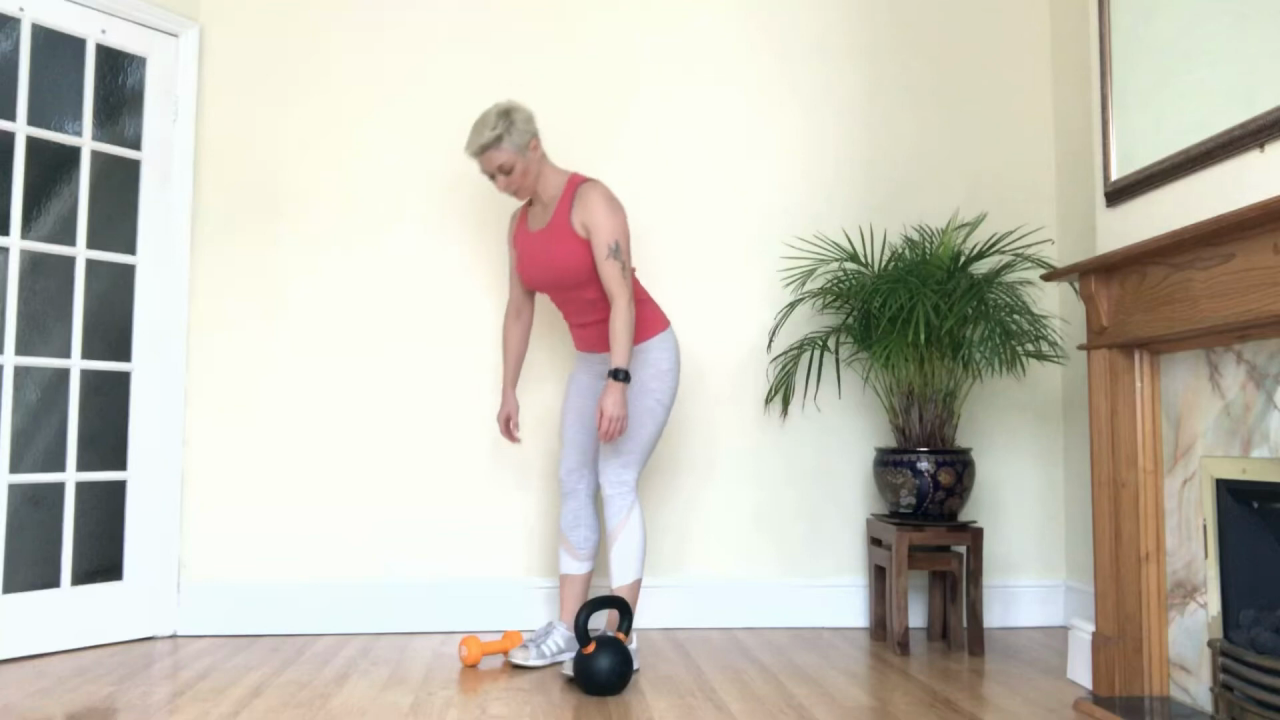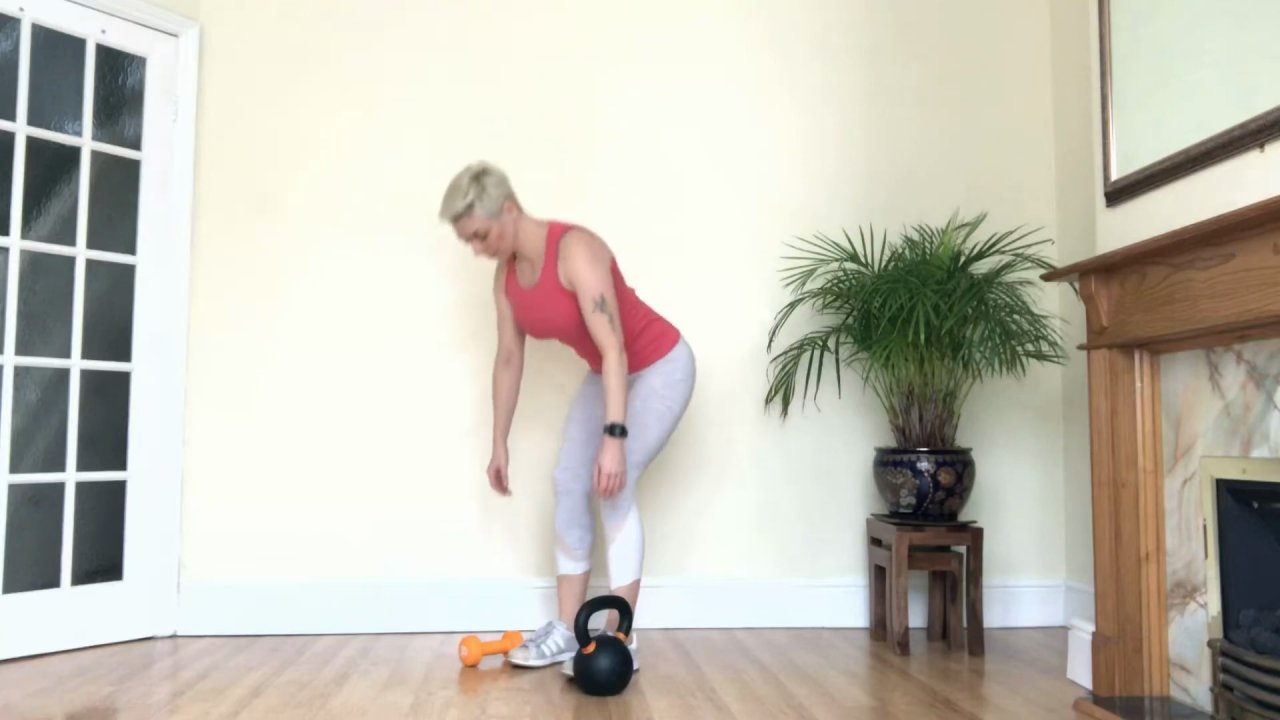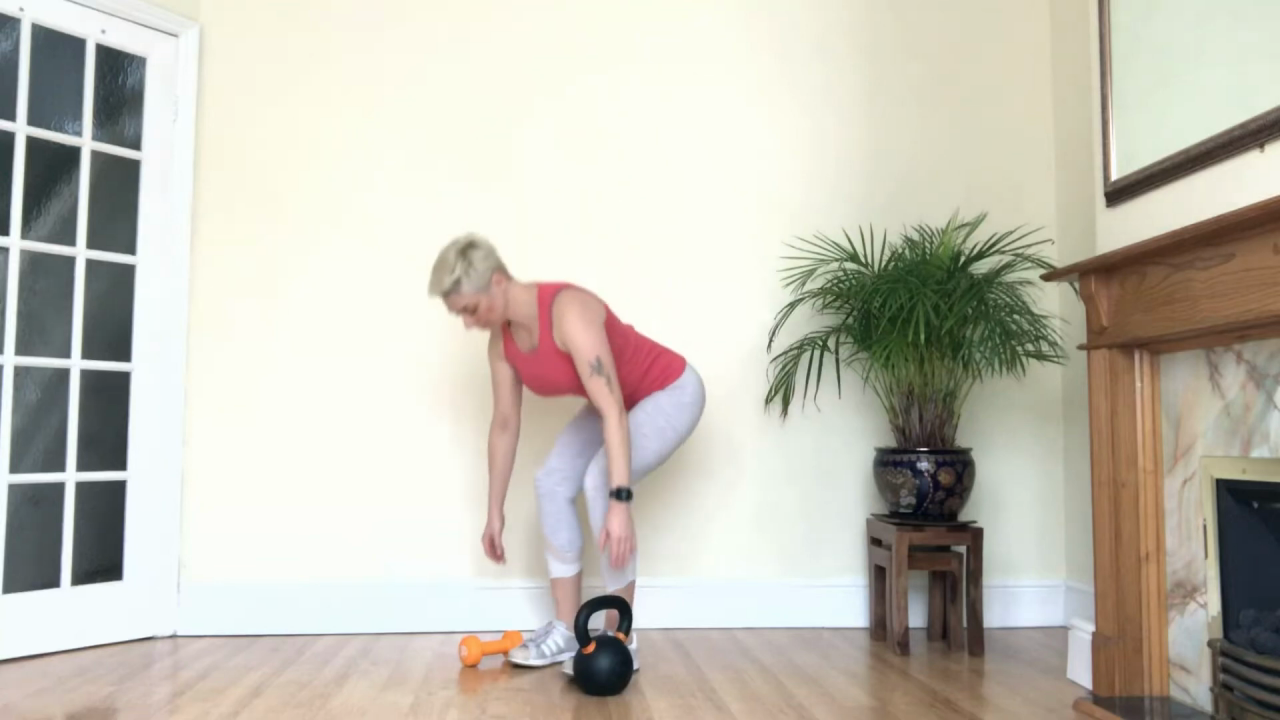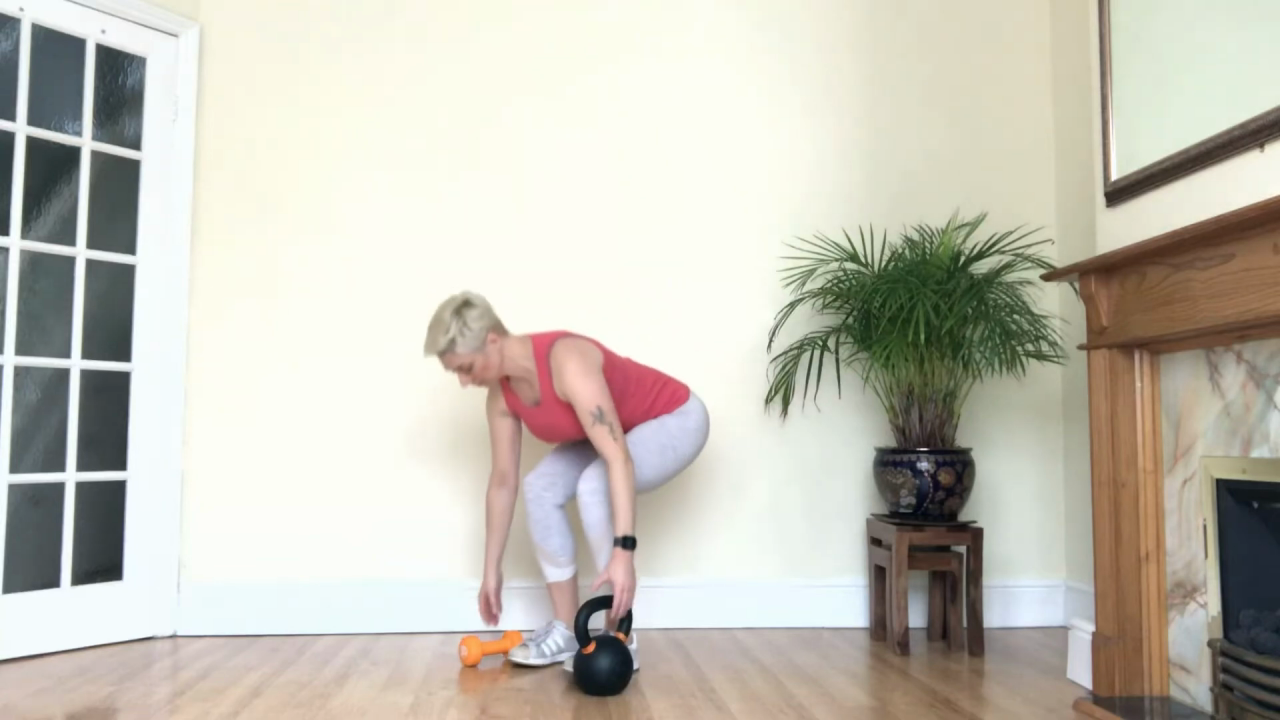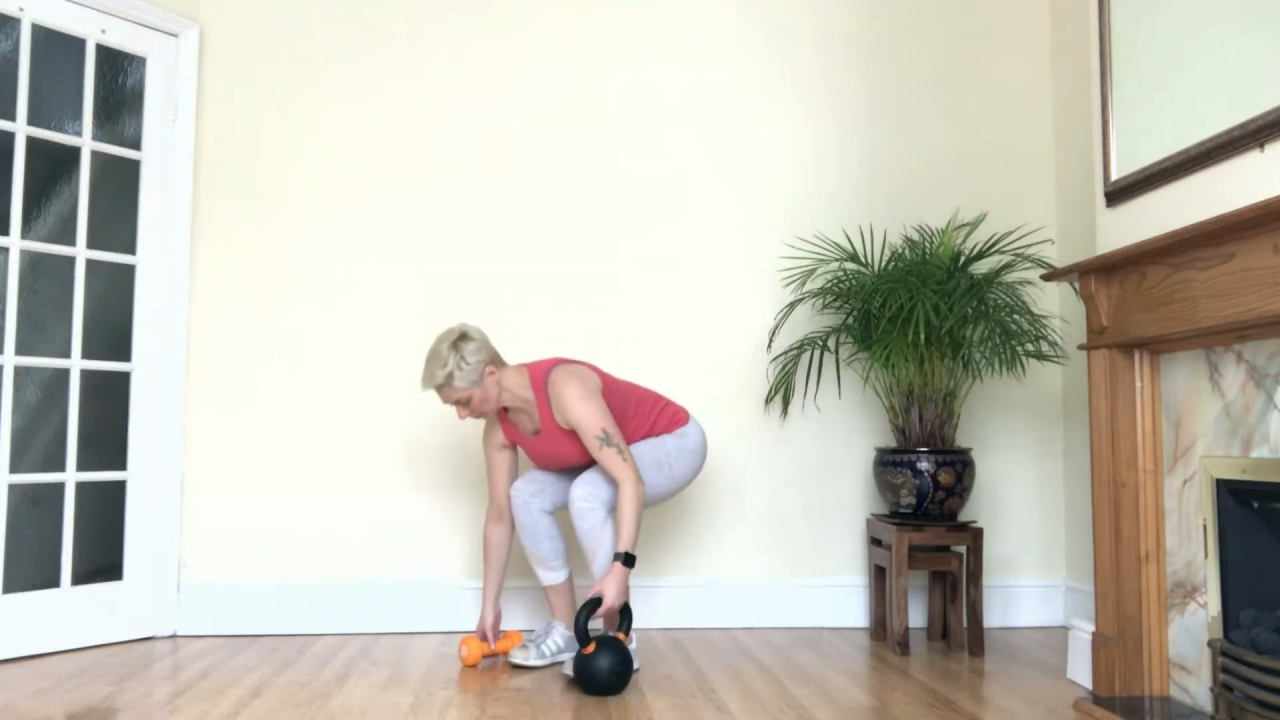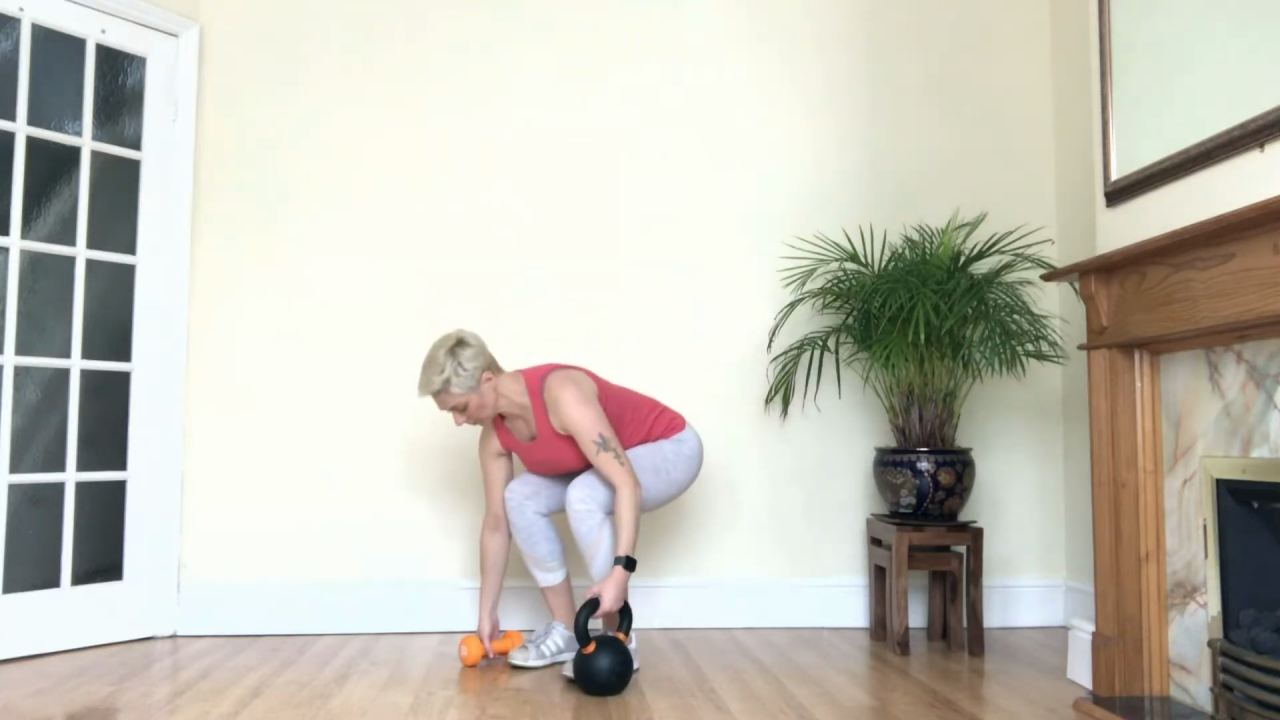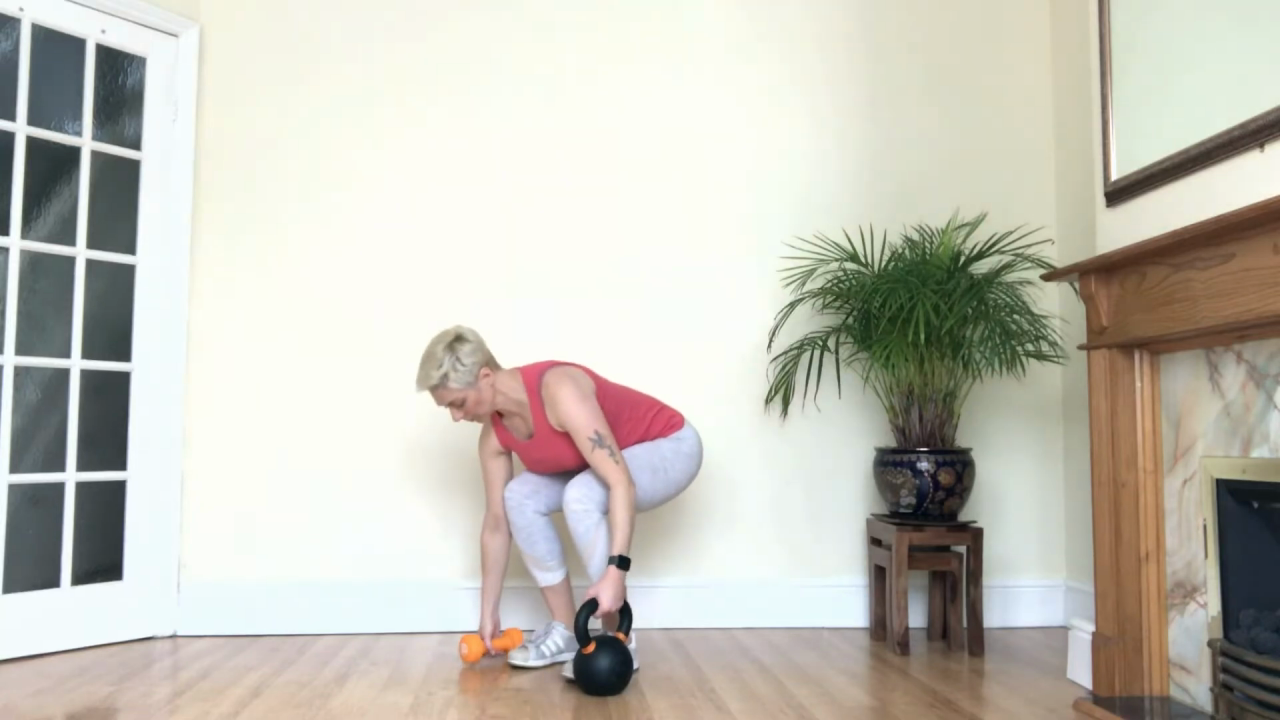
dt=0.3s
person 1, frame 1
left shoulder: (591, 200)
right shoulder: (520, 224)
left elbow: (623, 297)
right elbow: (519, 310)
left wrist: (617, 381)
right wrist: (508, 390)
left hip: (644, 352)
right hip: (591, 359)
left knee: (616, 481)
right knee: (574, 483)
left ankle: (621, 638)
right ankle: (569, 630)
person 1, frame 2
left shoulder: (576, 250)
right shoulder: (507, 275)
left elbow: (615, 348)
right elbow: (508, 360)
left wrist: (615, 438)
right wrist: (499, 444)
left hip: (659, 366)
right hip: (607, 375)
left knee: (613, 486)
right knee: (569, 482)
left ankle: (620, 639)
right ankle: (567, 630)
person 1, frame 3
left shoulder: (568, 311)
right shoulder: (502, 340)
left elbow: (613, 413)
right elbow: (504, 424)
left wrist: (620, 500)
right wrist: (495, 512)
left hip: (670, 393)
right hip: (622, 399)
left knee: (599, 481)
right knee: (551, 482)
left ankle: (620, 639)
right ankle: (567, 630)
person 1, frame 4
left shoulder: (566, 362)
right shoulder: (502, 394)
left elbow: (619, 460)
right elbow: (503, 481)
left wrist: (623, 551)
right wrist: (491, 570)
left hip: (675, 420)
right hip: (618, 428)
left knee: (594, 488)
right knee: (540, 488)
right ankle: (566, 630)
person 1, frame 5
left shoulder: (564, 388)
right shoulder: (499, 427)
left elbow: (630, 479)
right elbow: (499, 514)
left wrist: (620, 567)
right wrist: (489, 605)
left hip: (673, 442)
right hip: (611, 452)
left knee: (587, 494)
right knee: (526, 495)
right ankle: (565, 630)
person 1, frame 6
left shoulder: (561, 393)
right shoulder: (495, 434)
left elbow: (627, 483)
right elbow: (496, 524)
left wrist: (621, 570)
right wrist: (486, 614)
left hip: (670, 448)
right hip: (608, 458)
left knee: (583, 496)
right knee: (520, 497)
right ankle: (565, 631)
person 1, frame 7
left shoulder: (558, 390)
right shoulder: (494, 433)
left elbow: (621, 482)
right elbow: (496, 522)
left wrist: (616, 571)
right wrist: (488, 614)
left hip: (670, 447)
right hip: (605, 457)
left knee: (581, 496)
right knee: (521, 495)
right ankle: (566, 630)
